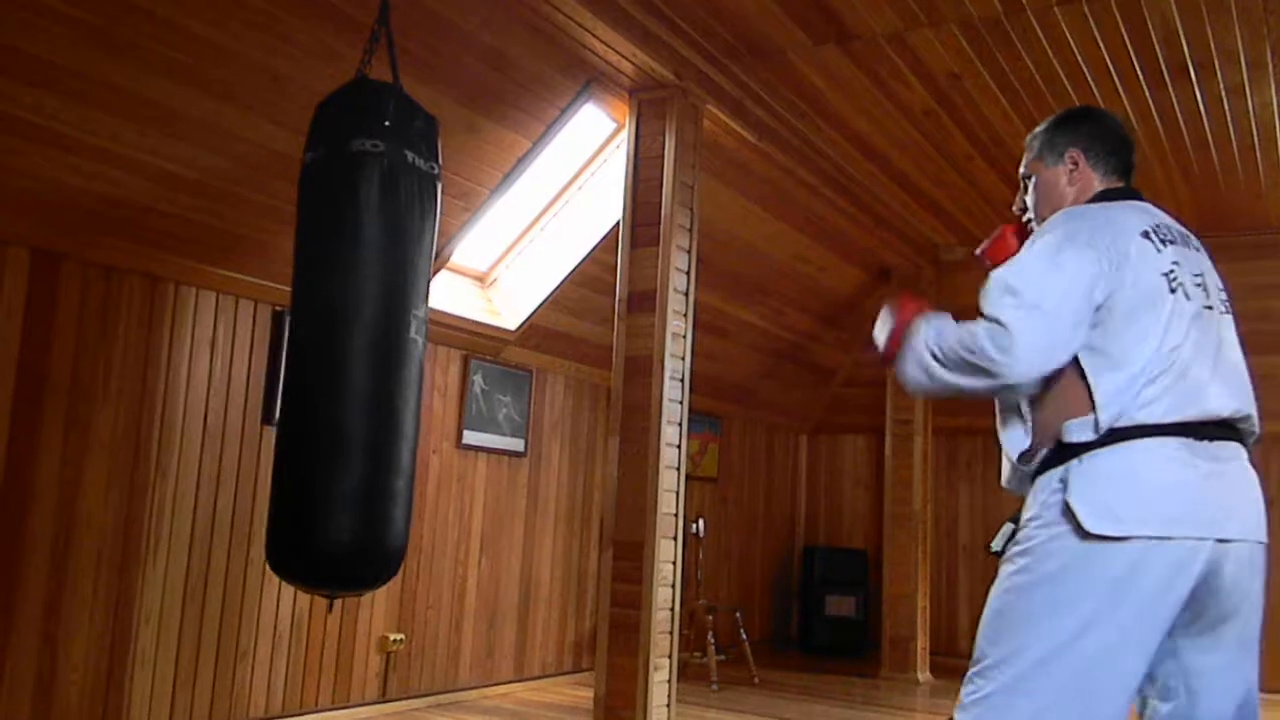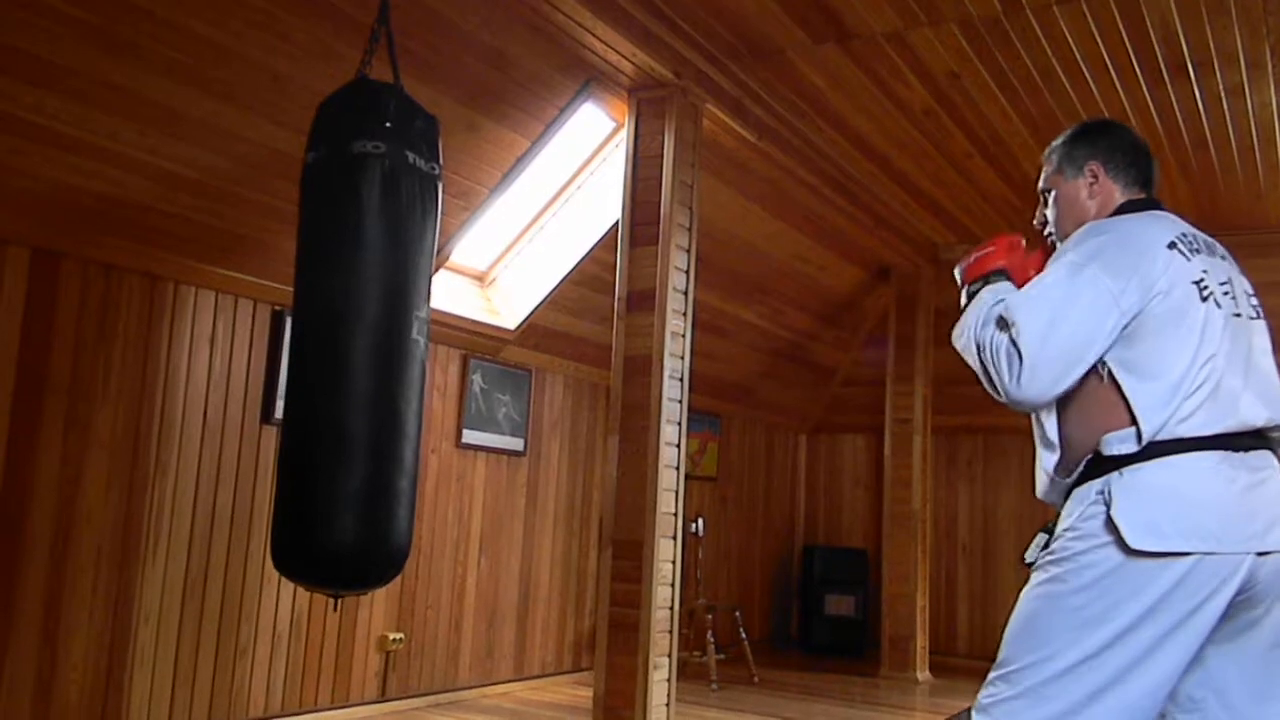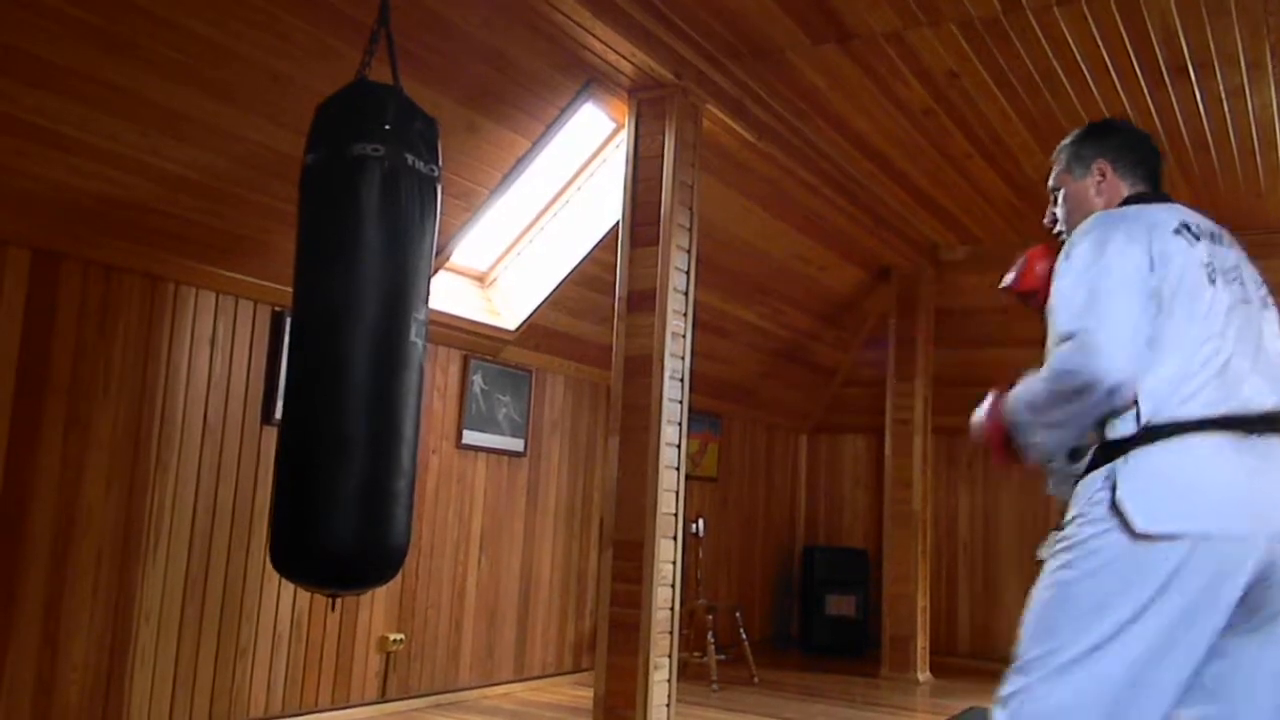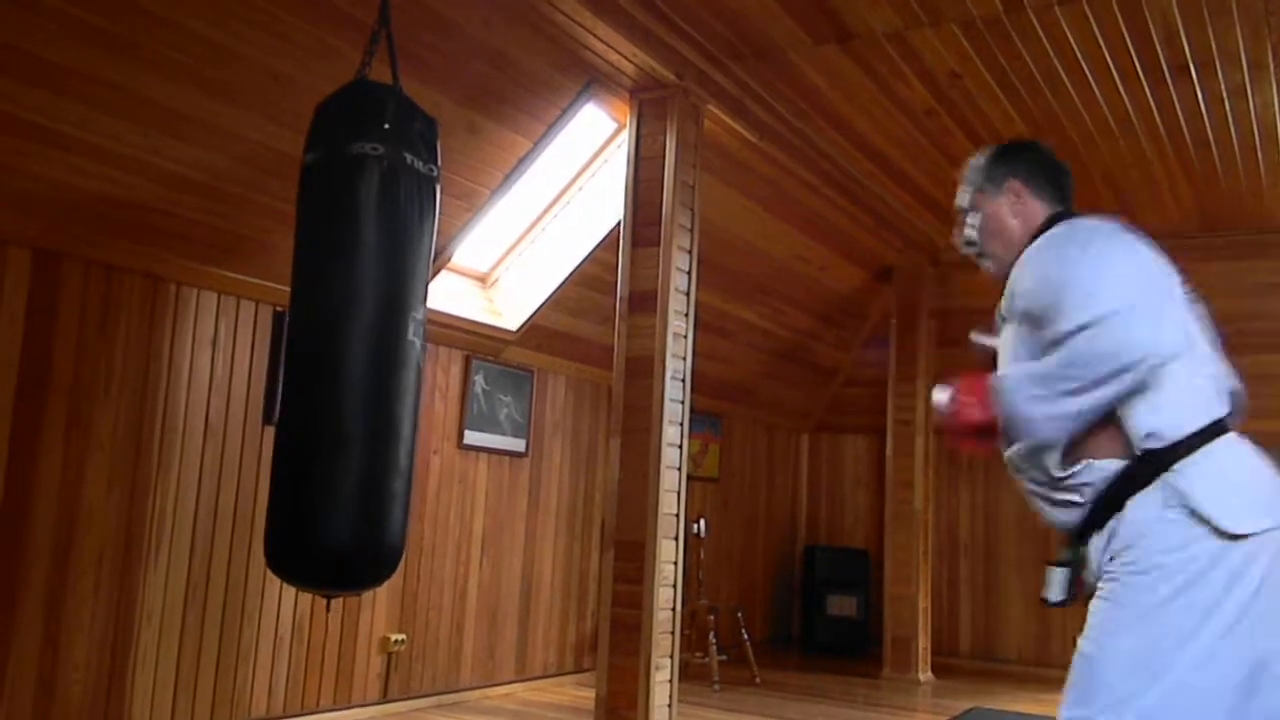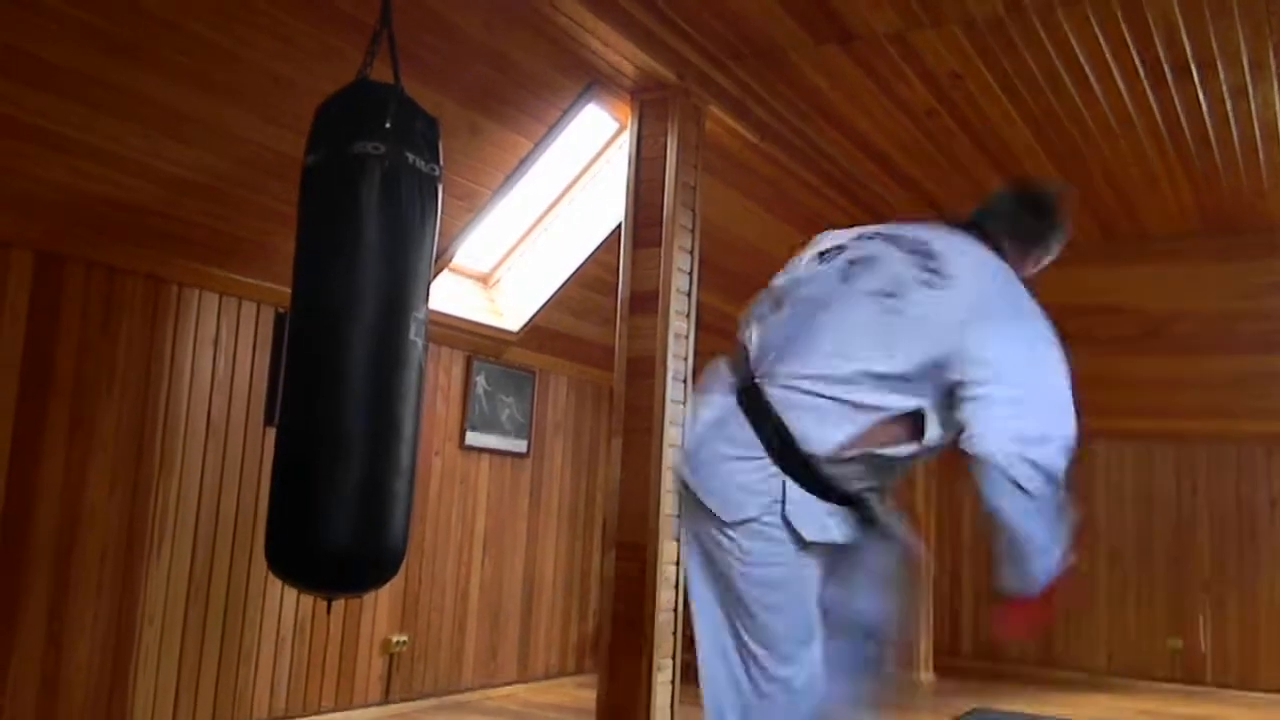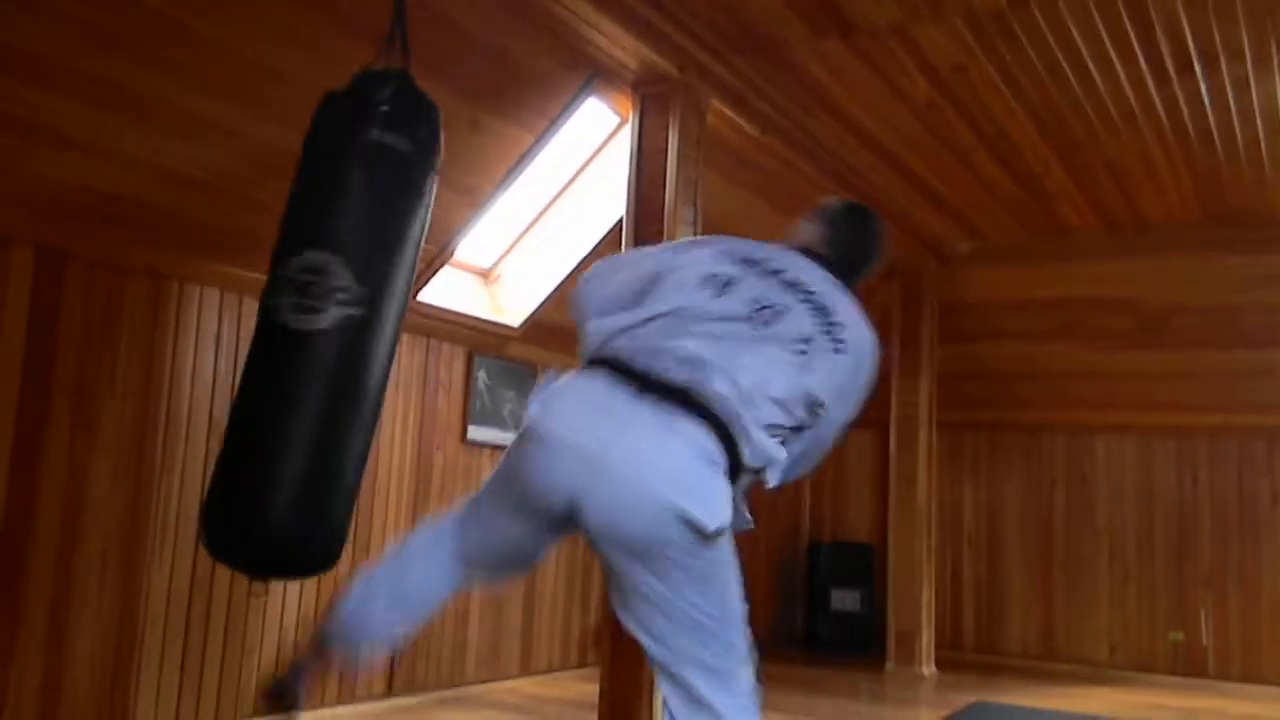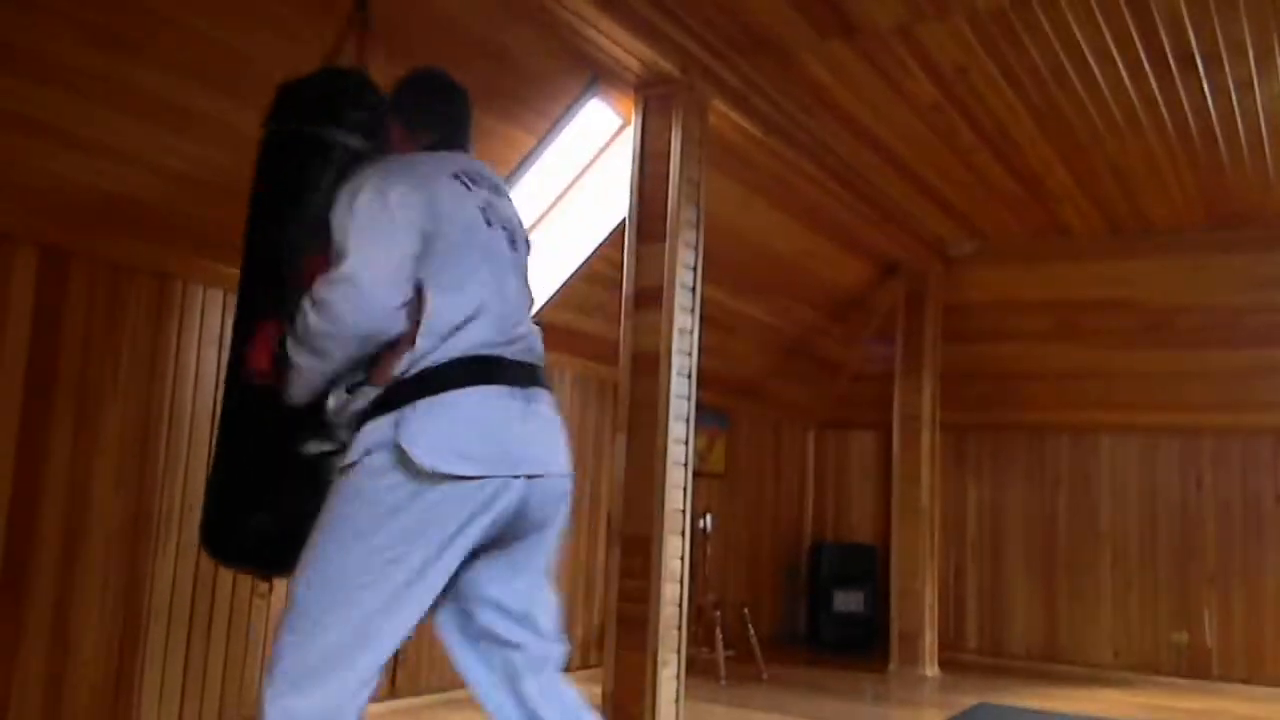
dt=0.5s
person 1, frame 1
left shoulder: (1080, 232)
right shoulder: (1185, 248)
left elbow: (1009, 352)
left wrist: (913, 339)
right wrist: (1025, 279)
left hip: (1121, 498)
right hip: (1224, 504)
person 1, frame 2
left shoulder: (1109, 244)
right shoulder: (1208, 257)
left elbow: (1023, 371)
left wrist: (988, 288)
right wrist: (1035, 293)
left hip: (1154, 514)
person 1, frame 3
left shoulder: (1115, 236)
right shoulder: (1220, 249)
left elbow: (1097, 365)
left wrist: (1012, 423)
right wrist: (1071, 292)
left hip: (1169, 501)
person 1, frame 4
left shoulder: (1065, 252)
right shoulder: (1059, 268)
left elbow: (1130, 339)
left wrist: (1007, 401)
left hip: (1197, 529)
right hip: (1203, 526)
person 1, frame 5
left shoulder: (855, 242)
right shoulder: (1007, 316)
left elbow: (764, 315)
right elbow: (1023, 458)
right wrist: (1033, 579)
left hip: (735, 426)
right hip: (758, 484)
left knee: (861, 604)
person 1, frame 6
left shoulder: (715, 255)
right shoulder: (855, 343)
left elbow: (593, 294)
right elbow: (787, 449)
left hip: (574, 429)
right hip: (678, 474)
left knee: (461, 543)
left ankle: (328, 649)
person 1, frame 7
left shoulder: (397, 179)
right shoulder: (492, 199)
left elbow: (367, 302)
left wrist: (298, 373)
left hip: (439, 438)
right hip: (531, 448)
